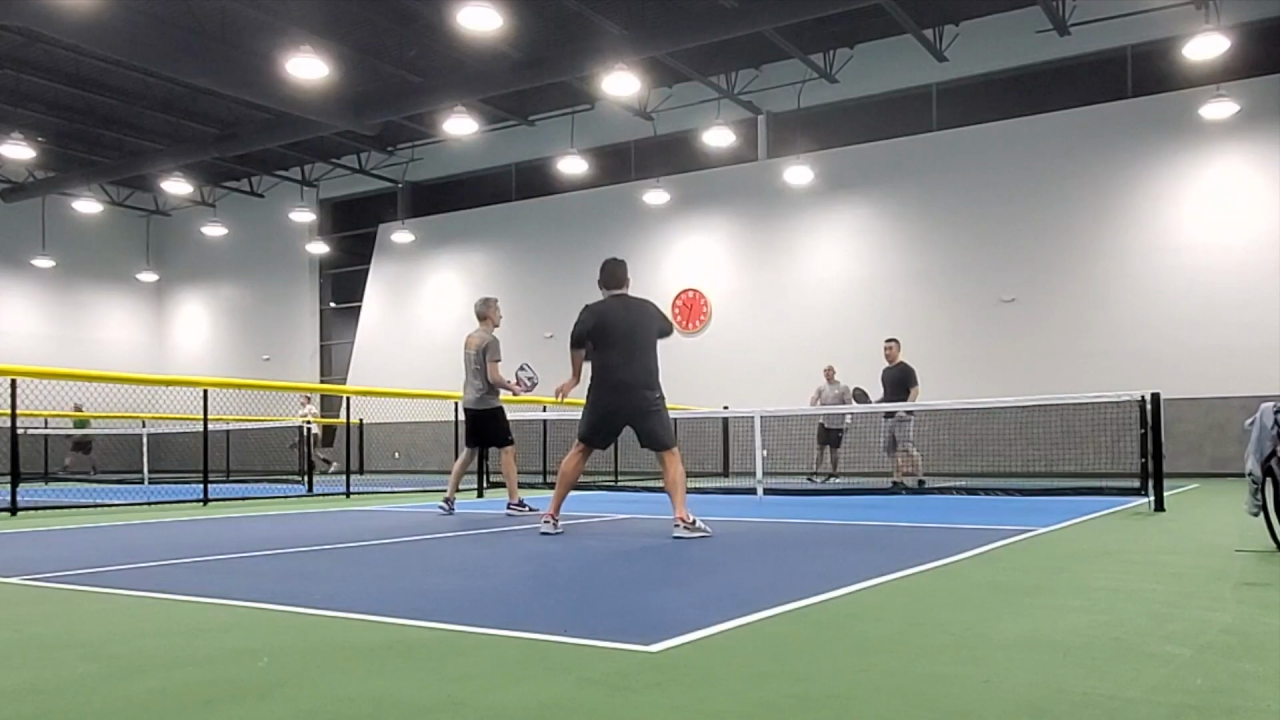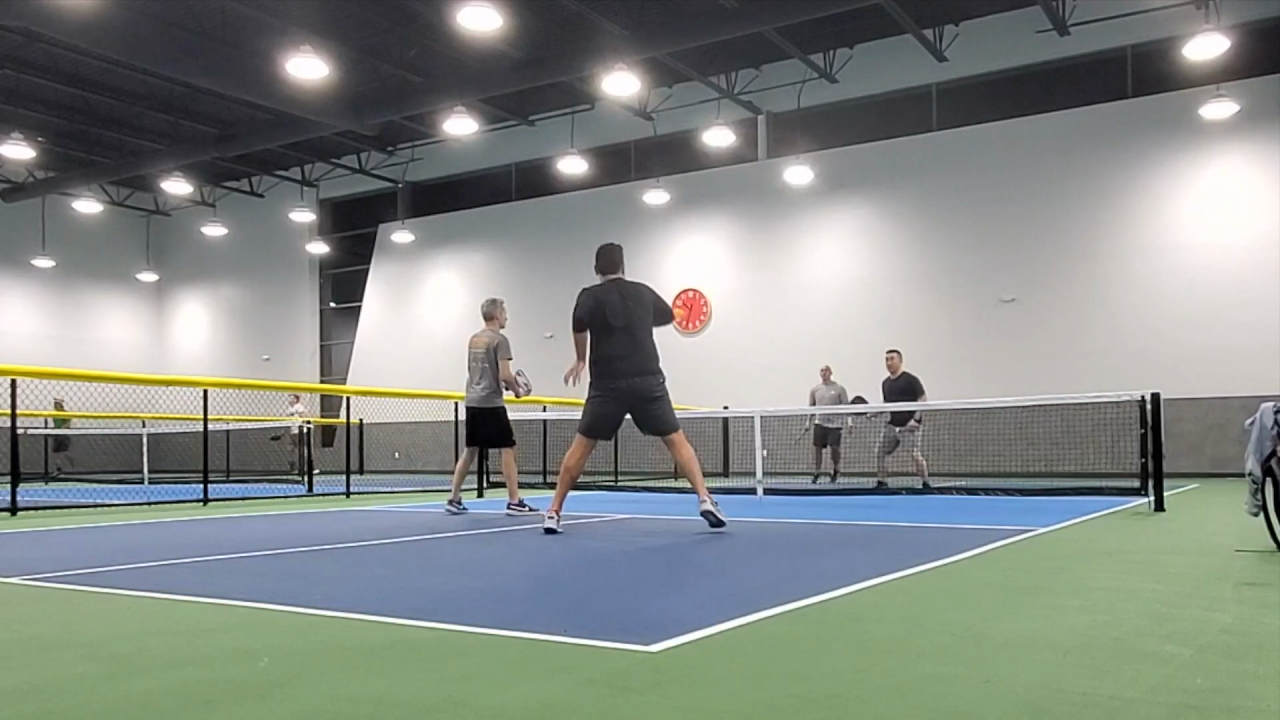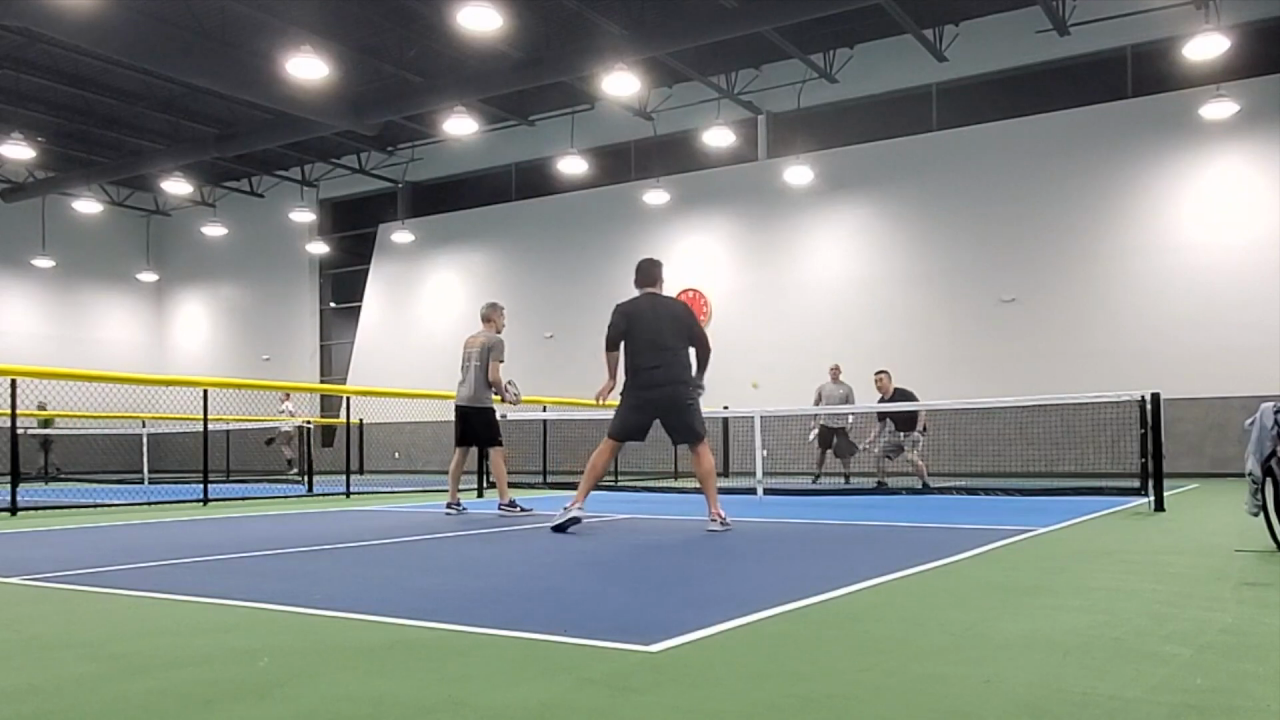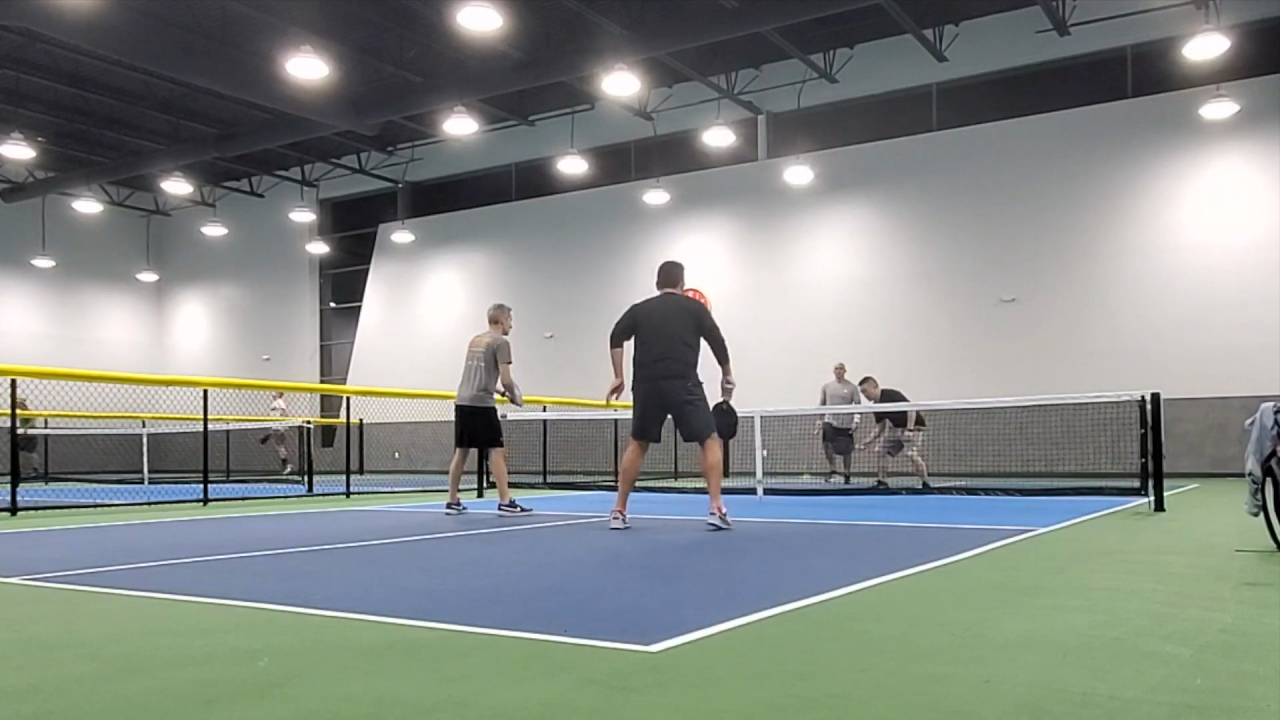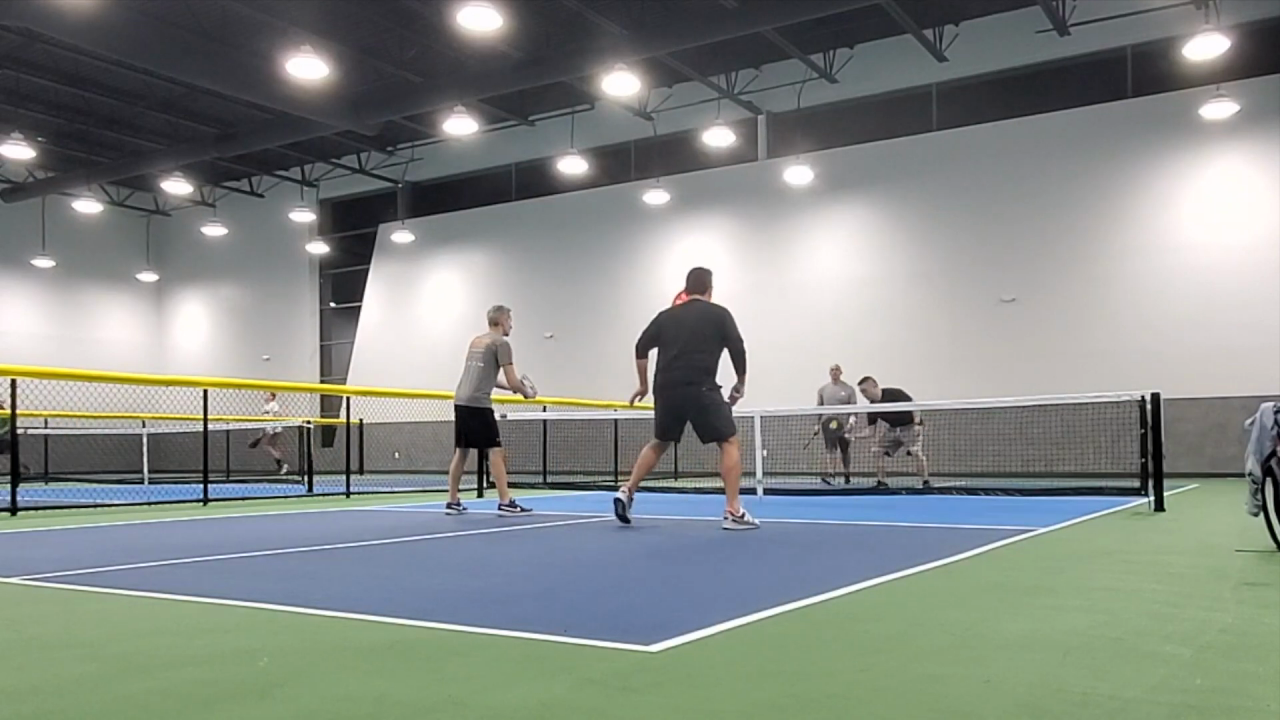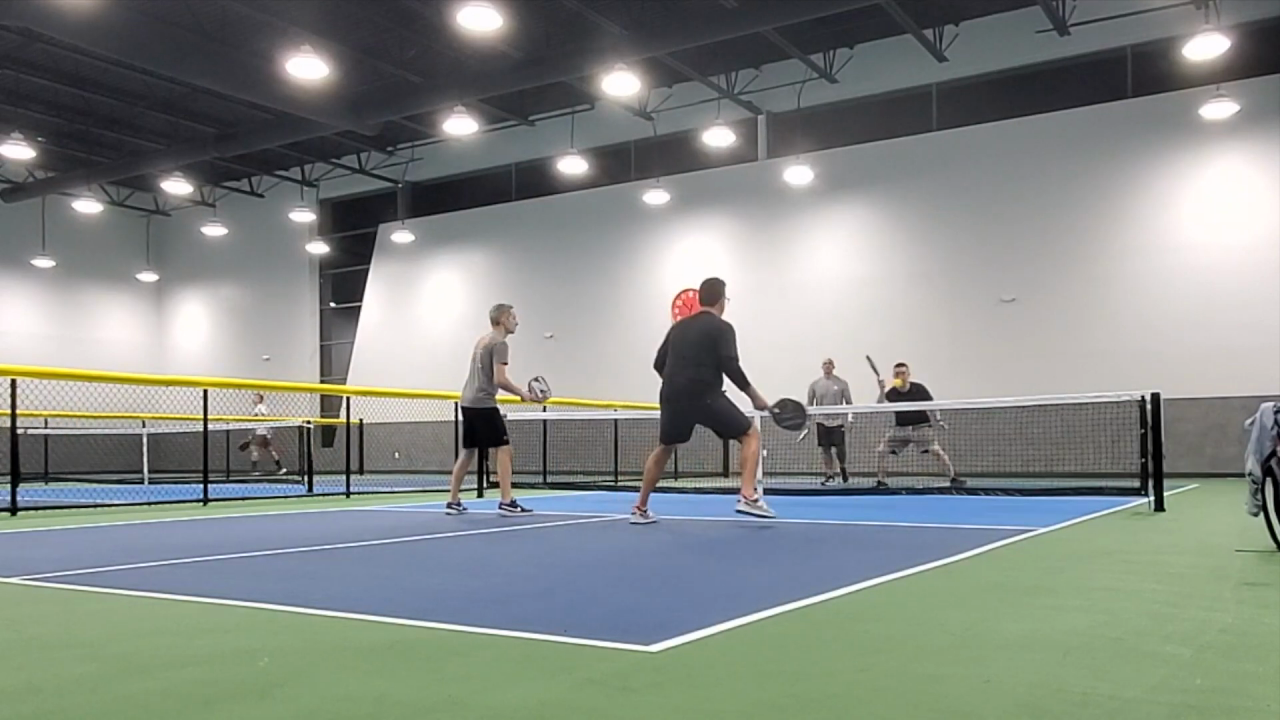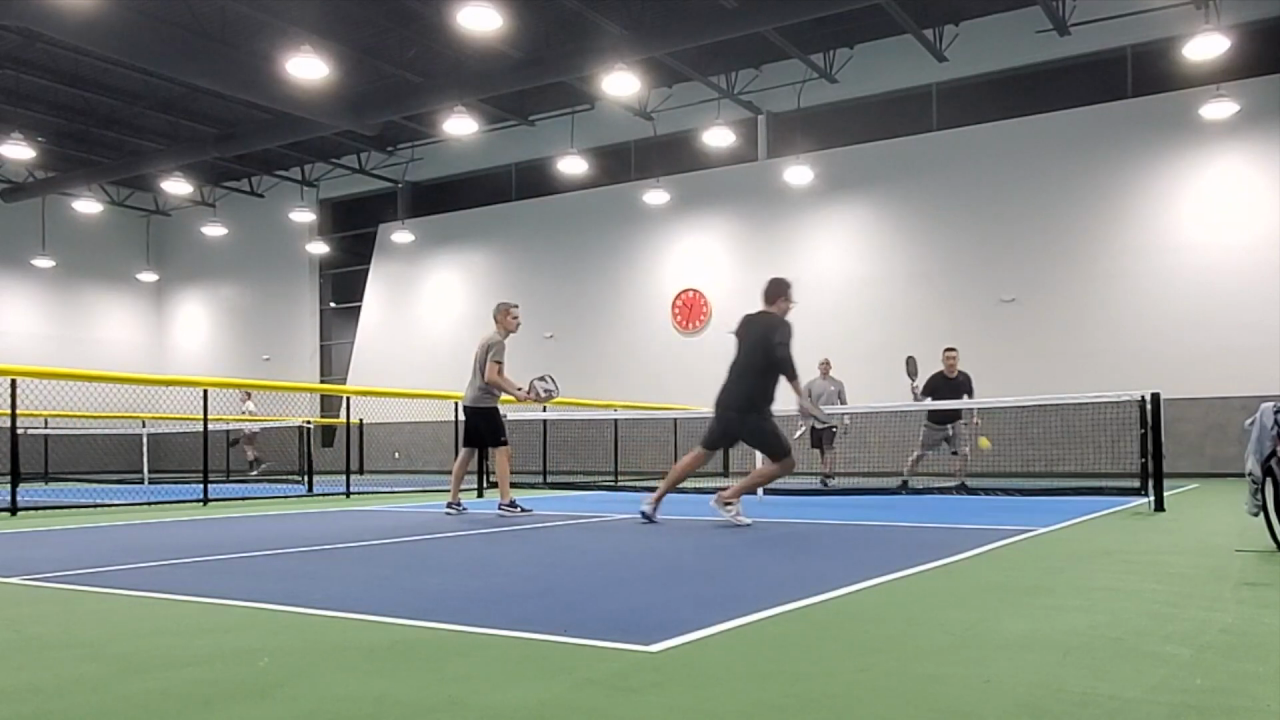
dt=0.3s
person 1, frame 1
left shoulder: (594, 311)
right shoulder: (648, 309)
left elbow: (579, 337)
right elbow: (666, 329)
left wrist: (575, 376)
left hip: (605, 395)
right hip: (646, 394)
left knee: (580, 451)
right knee: (670, 455)
left ankle: (551, 516)
right ankle: (683, 518)
person 1, frame 2
left shoulder: (591, 295)
right shoulder: (644, 292)
left elbow: (580, 320)
right elbow: (668, 316)
left wrist: (580, 361)
left hip: (607, 383)
right hip: (648, 379)
left knee: (582, 445)
right knee: (675, 439)
left ankle: (554, 513)
right ankle: (706, 501)
person 1, frame 3
left shoulder: (625, 309)
right shoulder: (680, 308)
left elbow: (613, 340)
right elbow: (703, 346)
left wrist: (611, 379)
right wrist: (697, 378)
left hip: (639, 391)
right hip: (679, 390)
left knee: (609, 446)
right knee: (700, 448)
left ankle: (576, 505)
right ankle: (716, 514)
person 1, frame 4
left shoulder: (640, 309)
right shoulder: (694, 307)
left elbow: (617, 337)
right elbow: (716, 339)
left wrist: (618, 378)
right wrist: (727, 374)
left hip: (646, 385)
right hip: (682, 383)
left knee: (637, 445)
right knee: (710, 442)
left ankle: (619, 513)
right ankle: (715, 508)
person 1, frame 5
left shoulder: (666, 316)
right shoulder: (718, 313)
left elbow: (642, 347)
right elbow: (737, 348)
left wrist: (643, 384)
right wrist: (740, 383)
left hip: (666, 388)
right hip: (700, 388)
left knee: (659, 443)
right knee: (730, 443)
left ankle: (627, 491)
right ankle: (733, 511)
person 1, frame 6
left shoulder: (679, 327)
right shoulder: (722, 328)
left elbow: (659, 364)
right elbow: (730, 366)
right wrist: (754, 395)
left hip: (671, 397)
right hip: (704, 396)
left knee: (663, 450)
right knee: (750, 435)
left ankle: (639, 508)
right ankle: (748, 496)
person 1, frame 7
left shoulder: (749, 321)
right shoulder: (779, 326)
right elbow: (782, 358)
right wrist: (800, 394)
left hip: (728, 403)
right hip: (750, 409)
left knee: (702, 454)
right knee: (784, 463)
left ankle: (654, 501)
right ankle: (728, 498)
person 2, frame 1
left shoulder: (470, 338)
right shoulder: (490, 340)
right elbow: (493, 377)
left wrist: (505, 385)
right wrist: (511, 388)
left hip: (470, 404)
right hip: (487, 406)
left knee: (470, 451)
right knee: (507, 450)
left ankle: (449, 498)
right ankle: (514, 502)
person 2, frame 2
left shoulder: (474, 339)
right shoulder: (499, 340)
right elbow: (505, 375)
left wrist: (505, 387)
right wrist: (517, 389)
left hip: (472, 403)
right hip: (491, 405)
left knee: (470, 451)
right knee: (508, 450)
left ankle: (454, 499)
right ankle: (514, 502)
person 2, frame 3
left shoulder: (469, 341)
right shoulder: (495, 341)
right elbow: (493, 376)
left wrist: (495, 391)
right wrist: (504, 394)
left hip: (462, 402)
right hip: (480, 404)
left knee: (461, 451)
right knee: (496, 451)
left ankle: (452, 501)
right ankle: (505, 502)
person 2, frame 4
left shoulder: (475, 340)
right shoulder: (501, 342)
right elbow: (506, 380)
left wrist: (503, 392)
right wrist: (515, 396)
left hip: (463, 402)
right hip: (481, 404)
left knee: (461, 451)
right knee: (496, 451)
left ankle: (452, 501)
right ankle: (506, 503)
person 2, frame 5
left shoulder: (476, 341)
right shoulder: (501, 343)
right elbow: (512, 380)
left wrist: (516, 388)
right wrist: (527, 392)
left hip: (461, 401)
right hip: (478, 404)
left knee: (461, 451)
right knee: (495, 451)
left ankle: (452, 501)
right ankle: (505, 502)
person 2, frame 6
left shoulder: (483, 341)
right shoulder: (499, 343)
right elbow: (499, 379)
left wrist: (520, 391)
right wrist: (520, 393)
left hip: (468, 402)
right hip: (483, 404)
left knee: (467, 453)
right knee: (504, 450)
left ankle: (453, 501)
right ankle: (507, 502)
person 2, frame 7
left shoulder: (490, 340)
right shoulder: (497, 342)
left elbow: (500, 376)
right elbow: (490, 378)
left wrist: (521, 390)
right wrist: (514, 393)
left hip: (472, 403)
right hip: (484, 404)
left knee: (467, 451)
right knee: (502, 451)
left ankle: (453, 501)
right ankle: (506, 502)
